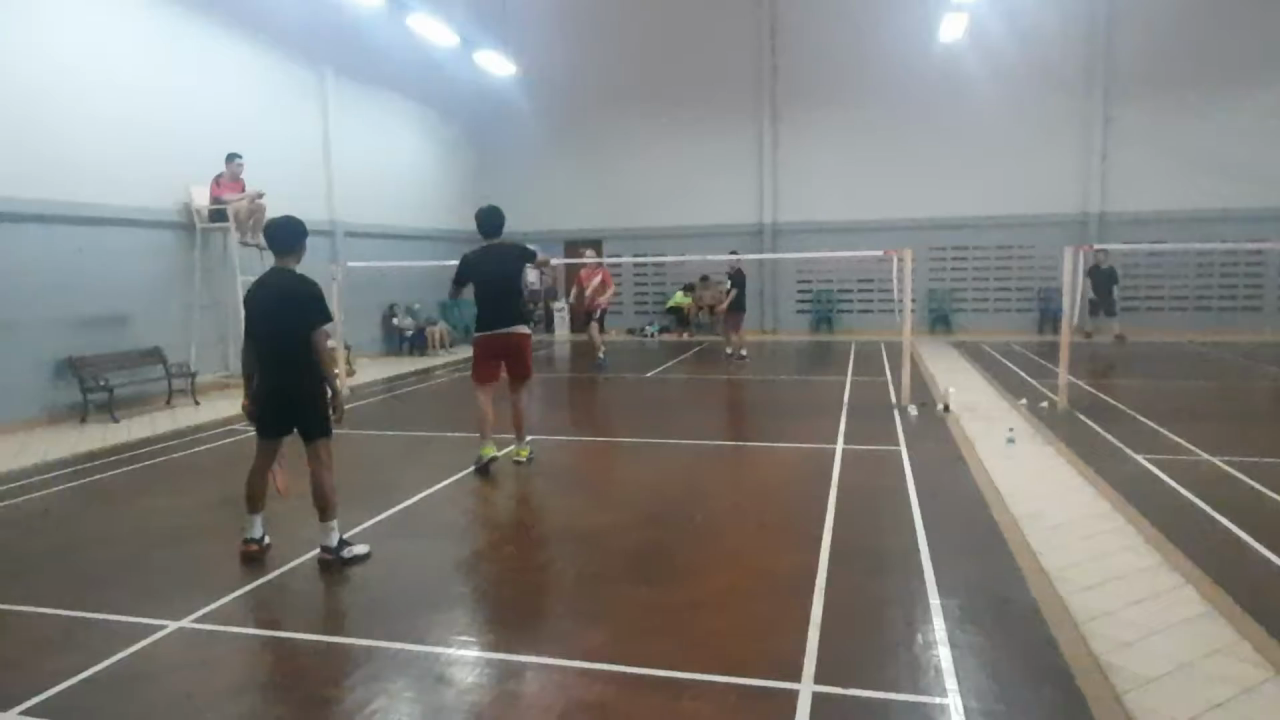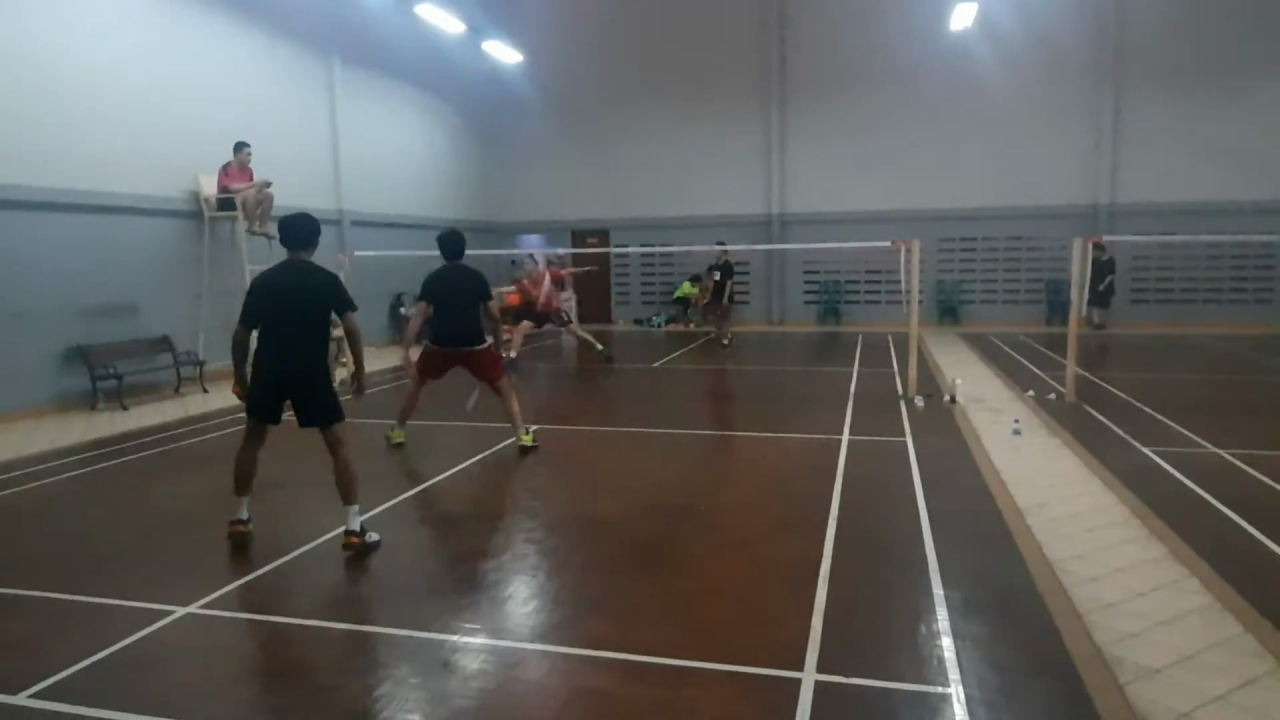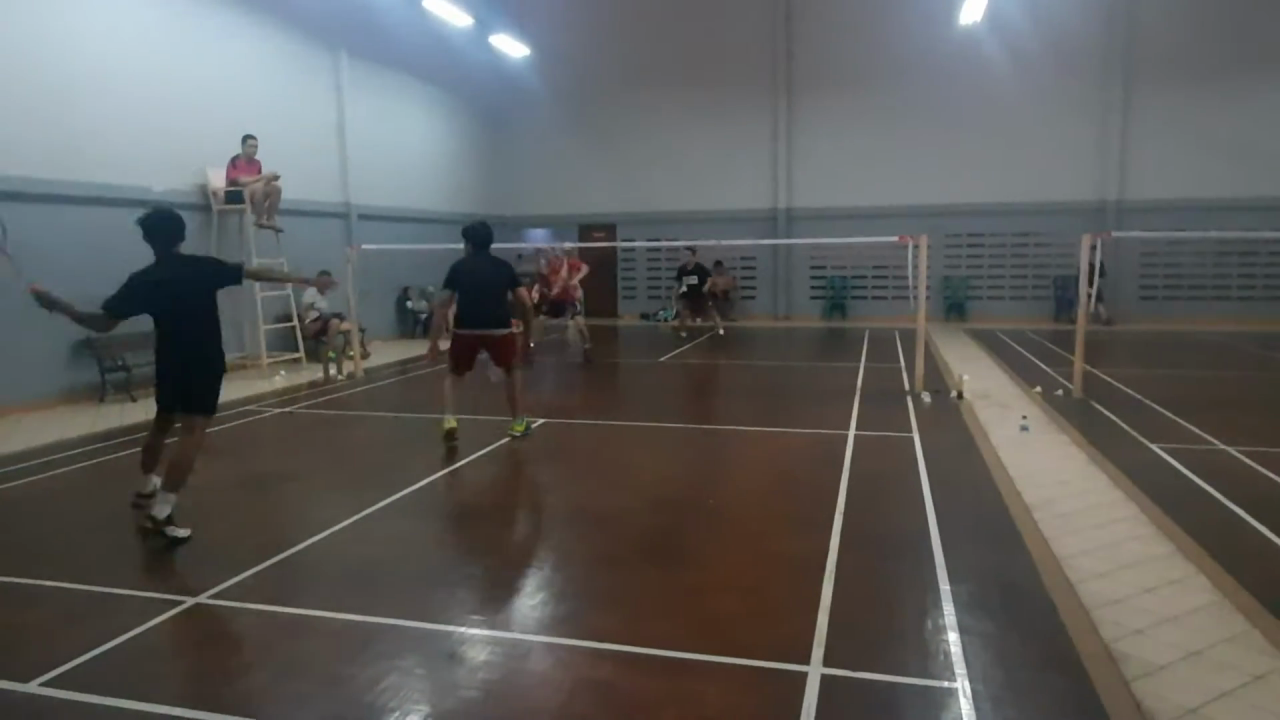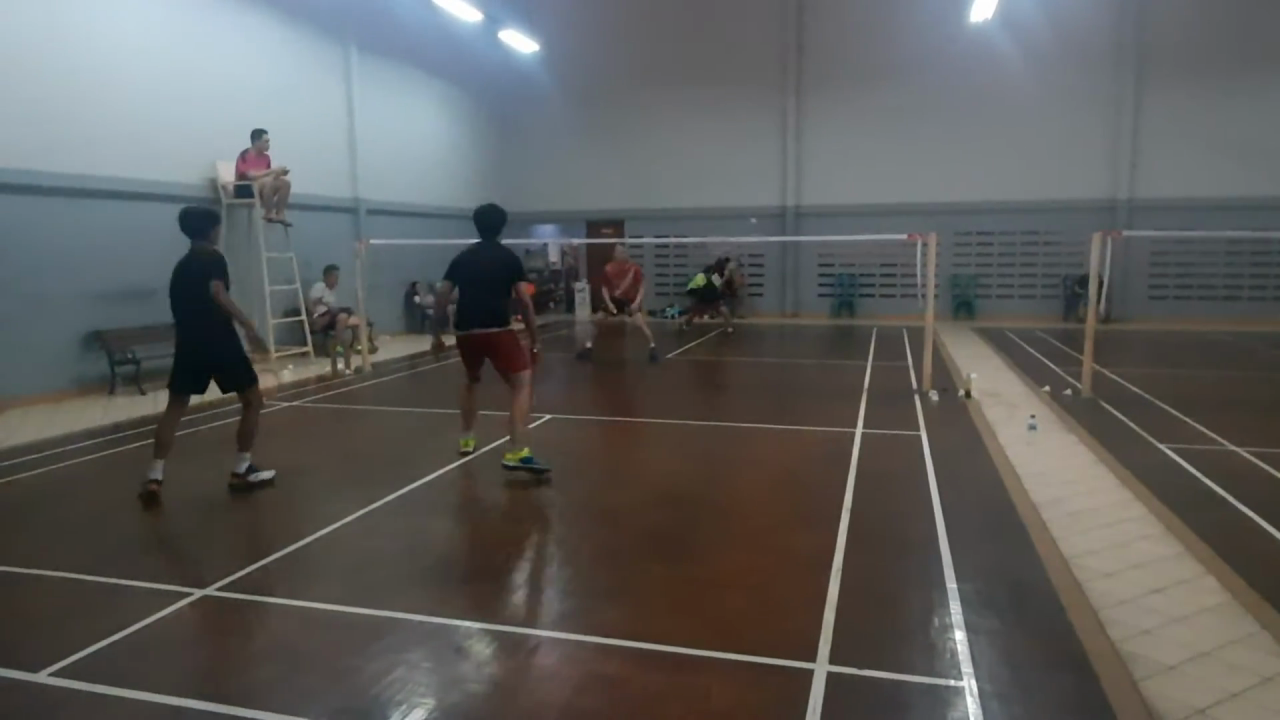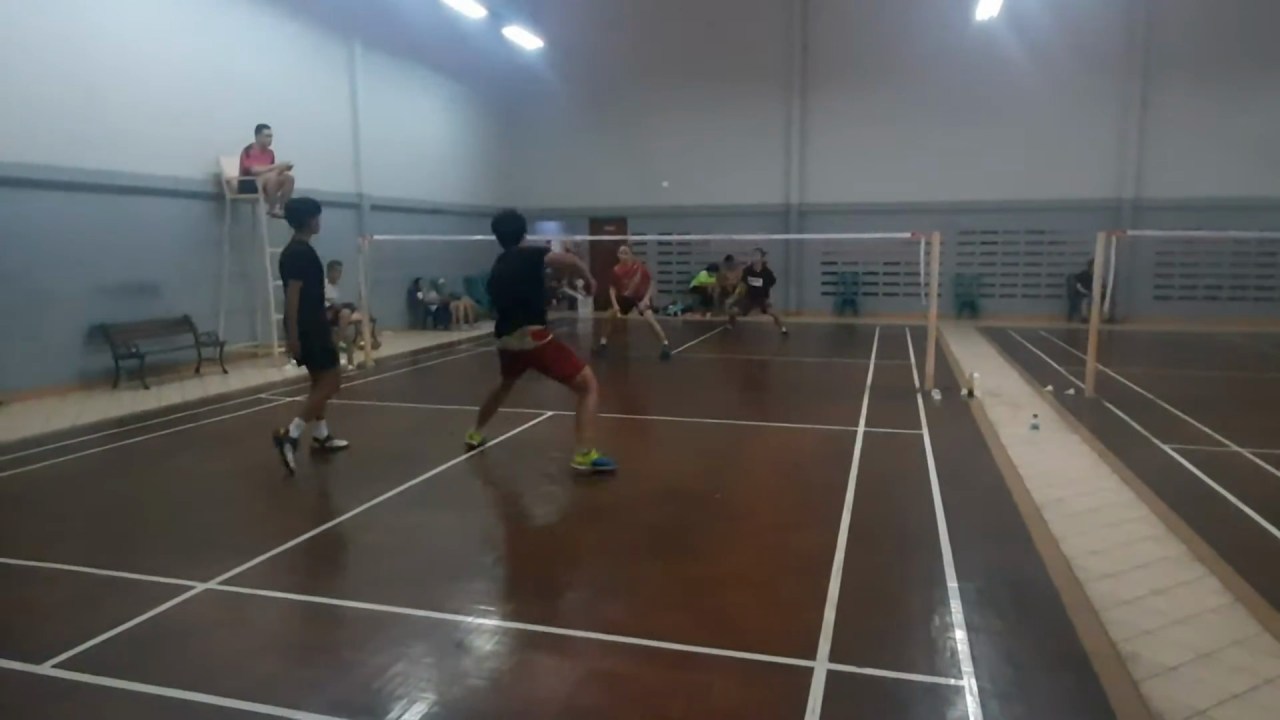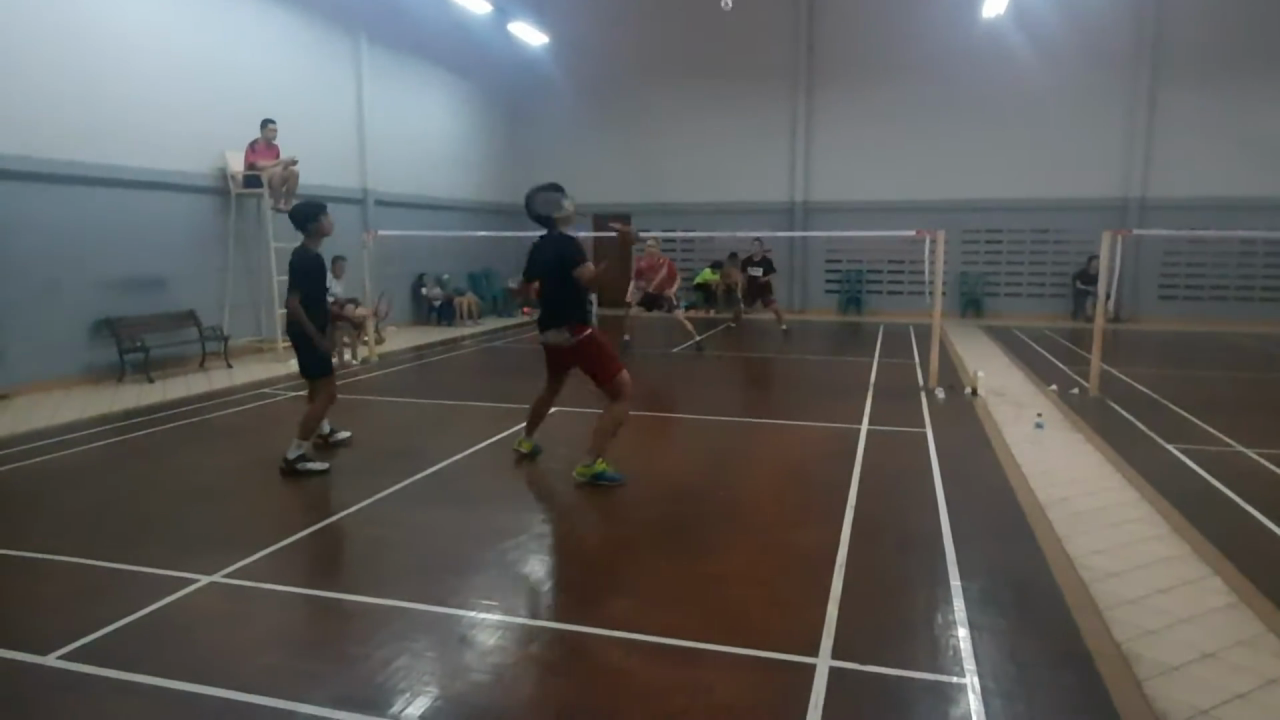
dt=0.7s
person 1, frame 1
left shoulder: (255, 291)
right shoulder: (306, 288)
left elbow: (249, 349)
right elbow: (319, 345)
left wrist: (250, 394)
right wrist: (334, 389)
left hip: (268, 388)
right hip: (304, 387)
left knee: (263, 459)
right knee: (320, 461)
left ankle: (252, 537)
right ankle: (331, 544)
person 1, frame 2
left shoulder: (262, 282)
right shoulder: (327, 280)
left elbow: (241, 336)
right elbow: (352, 327)
left wrist: (240, 376)
right wrist: (359, 367)
left hip: (267, 374)
right hip: (312, 374)
left knee: (251, 441)
right knee: (339, 448)
left ankle: (241, 520)
right ankle: (354, 530)
person 1, frame 3
left shoulder: (141, 281)
right shoulder: (206, 268)
left elbow: (102, 324)
right elbow: (256, 273)
left wrist: (56, 305)
right wrist: (308, 281)
left hip: (169, 362)
right hip: (206, 362)
left knee: (161, 424)
right knee: (192, 434)
left ankle: (147, 490)
right ankle: (160, 513)
person 1, frame 4
left shoulder: (180, 267)
right shoulder: (213, 259)
right elbow: (218, 293)
right wrist: (248, 325)
left hip: (189, 346)
right hip: (220, 343)
left knee: (174, 410)
right knee: (253, 400)
left ankle: (154, 479)
right ankle: (242, 470)
person 1, frame 5
left shoulder: (292, 250)
right shoulder: (303, 251)
right elbow: (292, 293)
right wrist: (292, 334)
left hip: (310, 325)
right hip: (309, 327)
left knee: (320, 380)
right knee: (331, 381)
left ankle: (321, 436)
right ankle: (291, 433)
person 1, frame 6
left shoulder: (314, 256)
right shoulder: (303, 259)
right elbow: (292, 303)
right wrist: (319, 337)
left hip: (314, 333)
right hip: (309, 335)
left knee: (318, 388)
right knee: (327, 393)
left ankle: (324, 431)
right ankle: (294, 457)
person 2, frame 1
left shoulder: (470, 259)
right shoulder: (516, 251)
left elbow: (453, 295)
right elbow: (544, 261)
right wrist: (540, 262)
left hip: (486, 333)
right hip: (517, 331)
left knee: (484, 391)
right knee: (517, 389)
left ankle: (488, 447)
right ankle: (521, 447)
person 2, frame 2
left shoulder: (432, 279)
right shoulder: (477, 277)
left elbow: (418, 316)
right elbow: (494, 315)
left wrist: (405, 351)
right wrist: (496, 344)
left hip: (440, 346)
right hip: (475, 345)
left knee: (418, 382)
right knee: (503, 387)
left ankle: (398, 431)
right ankle: (522, 434)
person 2, frame 3
left shoulder: (459, 267)
right shoulder: (504, 266)
left elbow: (442, 305)
right elbow: (526, 303)
left wrist: (433, 341)
left hip: (465, 330)
right hip: (499, 329)
left knee: (453, 375)
right knee: (512, 370)
left ankle: (449, 420)
right ankle: (518, 423)
person 2, frame 4
left shoulder: (463, 257)
right shoulder: (509, 258)
left elbow: (441, 296)
right elbow: (525, 302)
left wrist: (437, 333)
right wrist: (534, 340)
left hip: (465, 330)
right hip: (496, 330)
left knee: (471, 381)
right knee: (522, 386)
left ankle: (467, 442)
right ankle: (517, 453)
person 2, frame 5
left shoulder: (495, 271)
right shoulder: (530, 255)
right elbow: (569, 260)
right wrist: (589, 280)
left hip: (505, 340)
right hip: (534, 338)
left knee: (505, 384)
right knee: (589, 386)
left ankle: (475, 434)
right ankle: (585, 455)
person 2, frame 6
left shoulder: (538, 248)
right shoulder: (566, 243)
left elbow: (527, 285)
right elbow: (590, 280)
left hip: (550, 333)
right hip: (574, 333)
left knee: (553, 386)
right knee: (622, 392)
left ankle: (526, 441)
right ankle: (590, 465)
